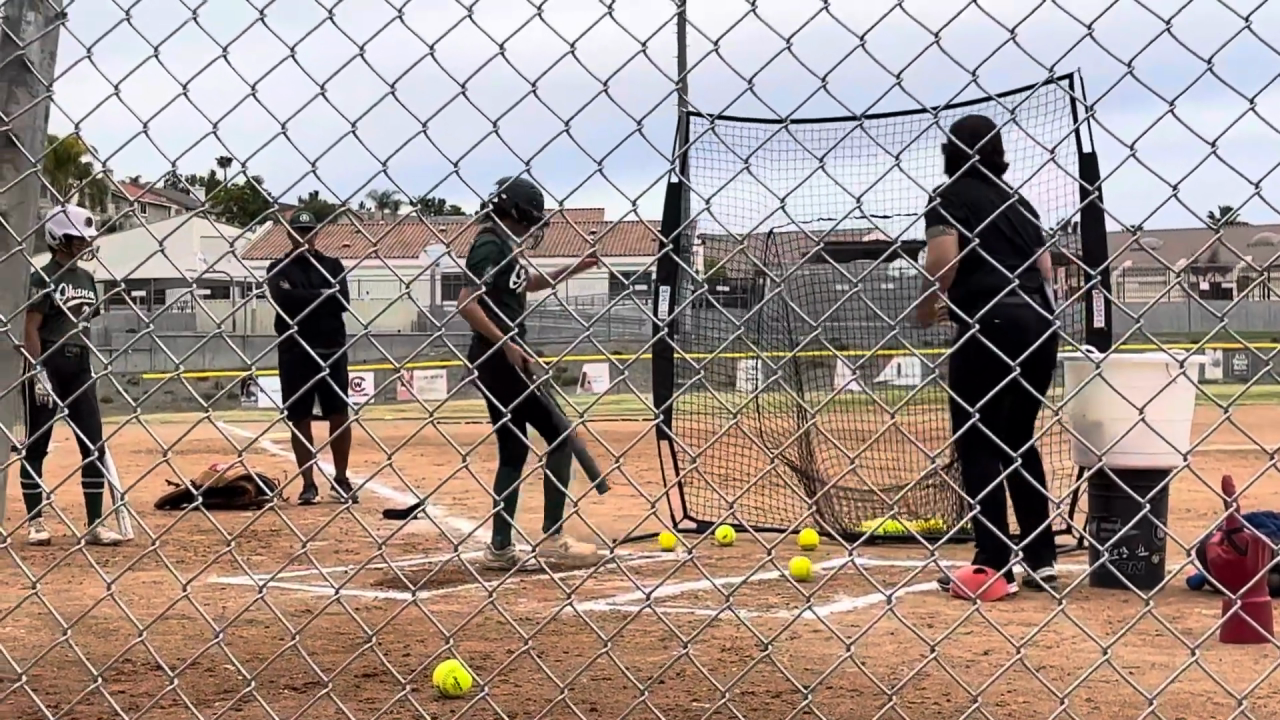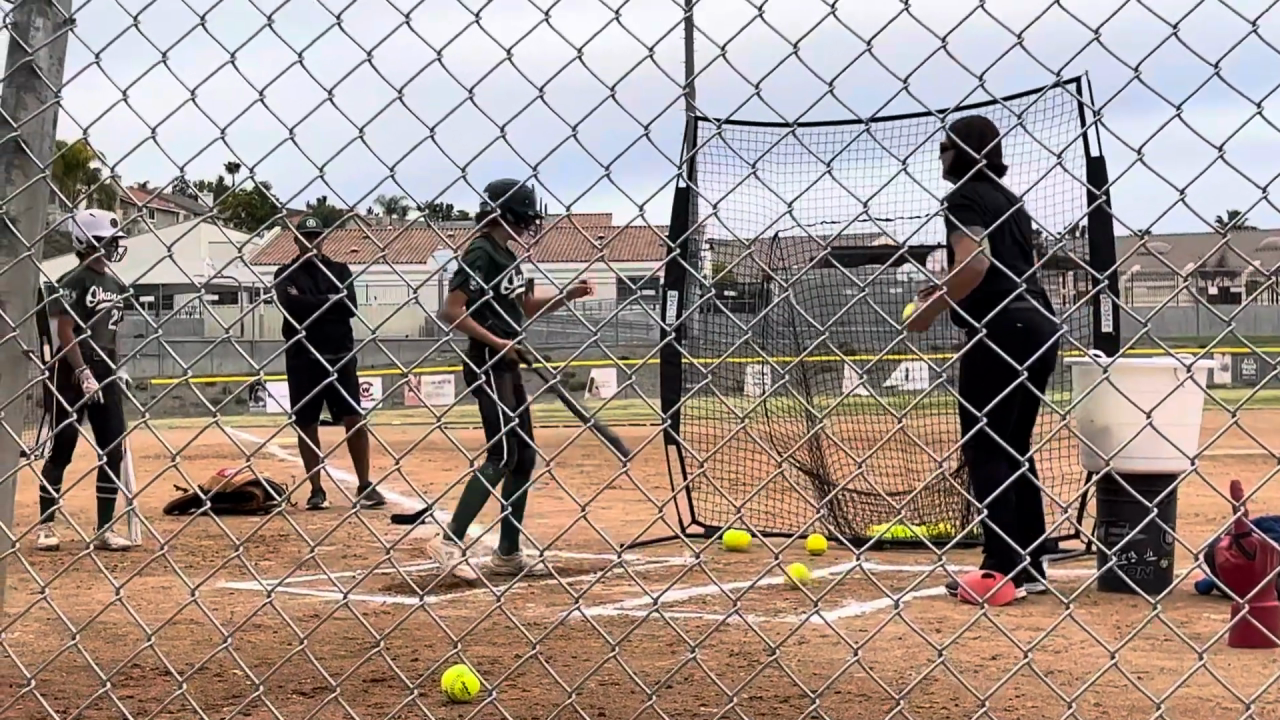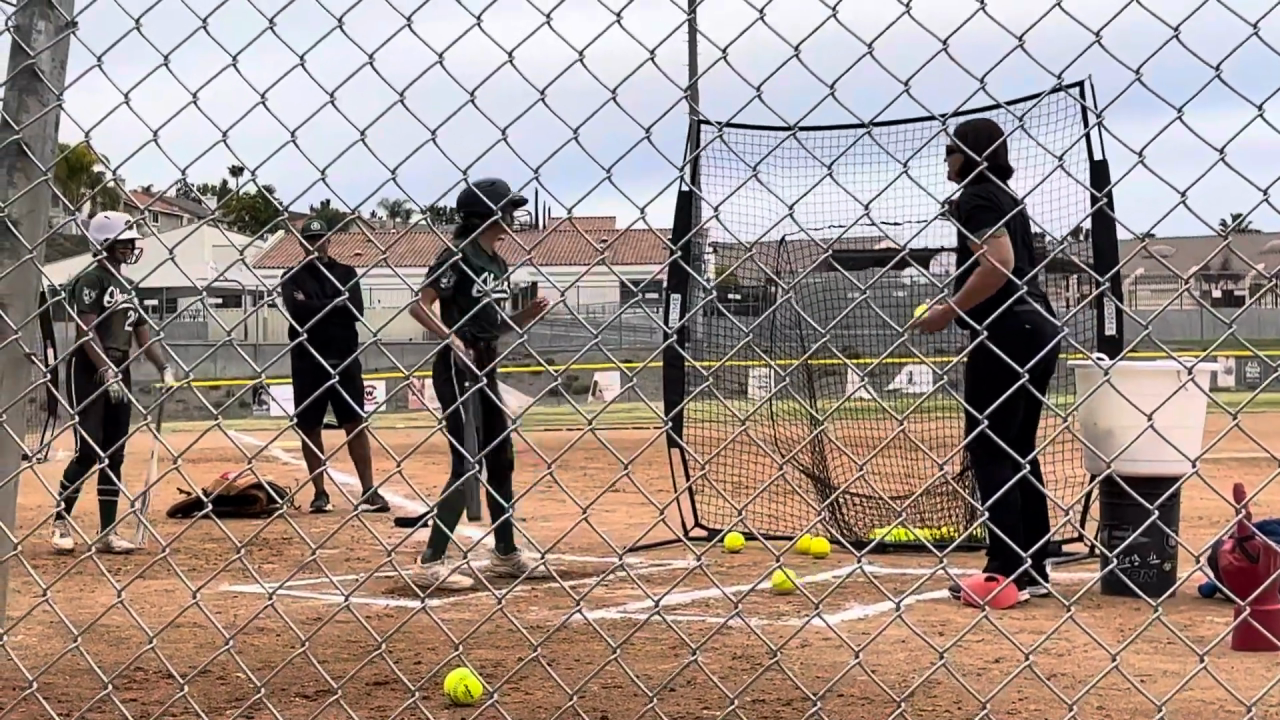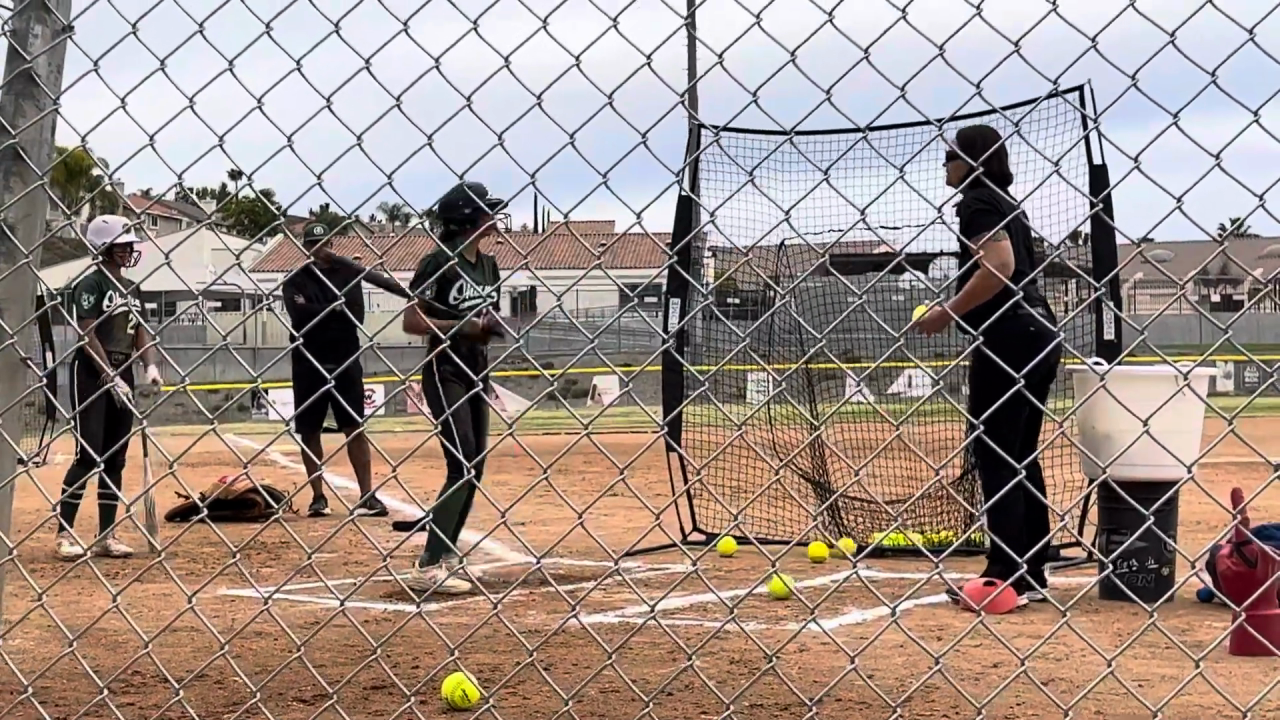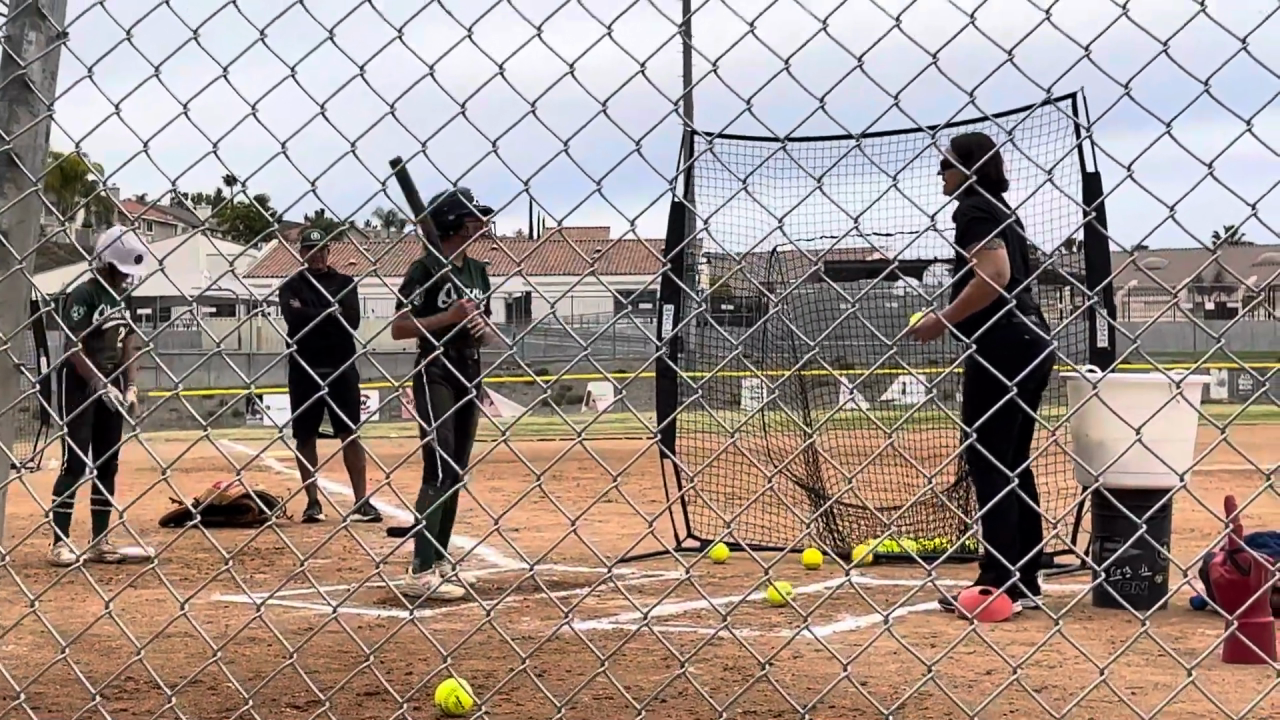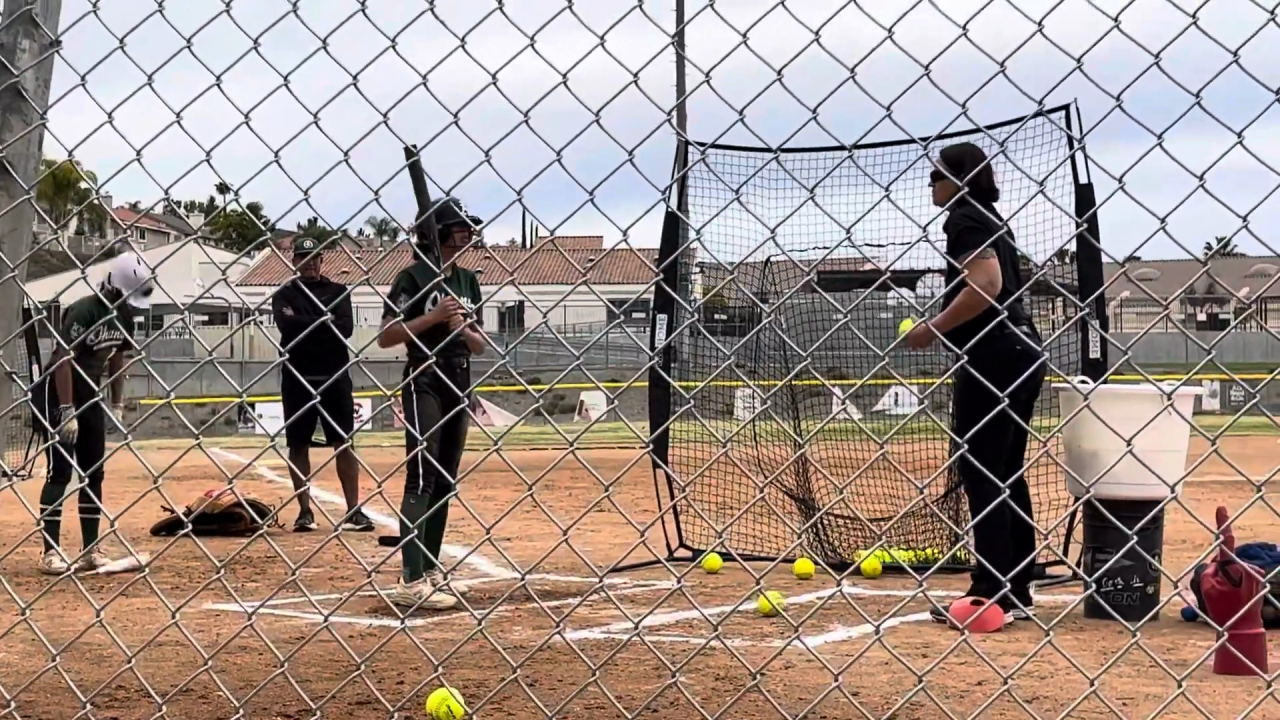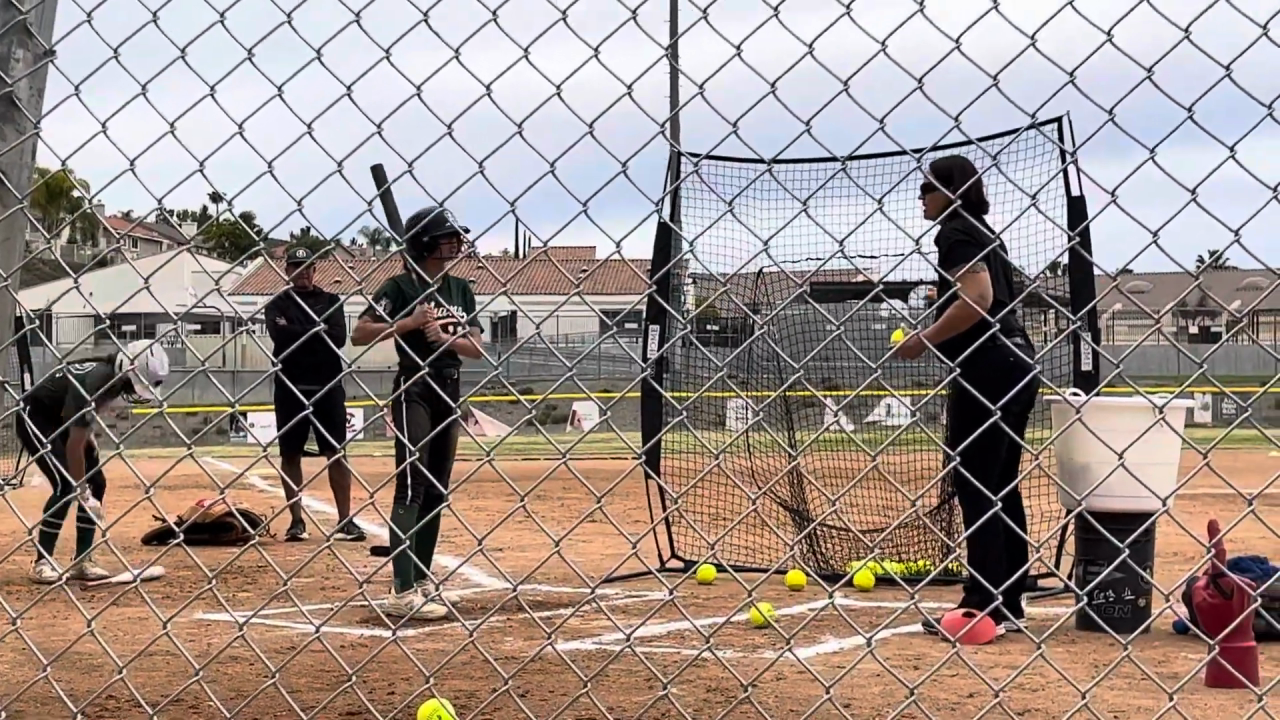
dt=0.3s
person 1, frame 1
left shoulder: (949, 195)
right shoulder: (1016, 200)
left elbow: (943, 261)
right elbow: (1045, 270)
left wrist: (927, 306)
left hip: (991, 327)
right hip: (1037, 323)
left knee: (978, 446)
right knee: (1018, 443)
left ankle: (995, 566)
right ankle: (1040, 559)
person 1, frame 2
left shoulder: (964, 196)
right shoulder: (1010, 200)
left elbow: (974, 264)
left wrist: (931, 308)
right wrist: (948, 293)
left hip: (1000, 332)
right hip: (1038, 326)
left knee: (985, 450)
right knee: (1015, 449)
left ankle: (1002, 571)
right ankle: (1029, 567)
person 1, frame 3
left shoulder: (977, 196)
right shoulder: (1005, 197)
left elbow: (1000, 265)
left wrist: (947, 310)
left hip: (1006, 332)
right hip: (1038, 329)
left knee: (990, 451)
right knee: (1019, 451)
left ankle: (1007, 573)
right ankle: (1032, 569)
person 1, frame 4
left shoulder: (977, 201)
right shoulder: (1005, 202)
left elbow: (999, 268)
left wrist: (946, 312)
left hip: (1007, 337)
right hip: (1036, 334)
left knee: (993, 454)
right knee: (1020, 455)
left ankle: (1006, 577)
right ankle: (1031, 574)
person 1, frame 5
left shoulder: (974, 209)
right shoulder: (1001, 210)
left elbow: (995, 277)
left wrist: (942, 320)
left hip: (1001, 345)
right hip: (1028, 341)
left knee: (987, 463)
right knee: (1012, 464)
left ankle: (1000, 585)
right ankle: (1023, 581)
person 1, frame 6
left shoulder: (966, 218)
right shoulder: (991, 219)
left elbow: (987, 286)
left wrist: (933, 328)
left hip: (992, 355)
right hip: (1019, 351)
left knee: (979, 472)
right knee: (1006, 474)
left ankle: (991, 595)
right ankle: (1015, 591)
person 1, frame 7
left shoulder: (956, 231)
right shoulder: (983, 232)
left elbow: (977, 298)
left wrist: (924, 339)
left hip: (987, 367)
right hip: (1014, 362)
left knee: (974, 486)
right knee: (1000, 487)
left ankle: (983, 608)
right ankle: (1007, 604)
person 2, frame 1
left shoulder: (502, 247)
right shoulder: (491, 247)
left elbow: (524, 285)
right elbow: (468, 305)
left wrist: (571, 270)
right wrist: (507, 343)
left hip: (494, 360)
right hip: (500, 358)
left knee: (515, 451)
right knee: (557, 439)
left ankle: (501, 546)
right ankle: (552, 537)
person 2, frame 2
left shoulder: (509, 256)
right shoulder: (481, 254)
left elbow: (525, 307)
right elbow: (451, 312)
left wrist: (568, 294)
right wrist: (495, 342)
left hip: (505, 365)
right hip: (487, 364)
left knee: (523, 459)
right knee: (502, 456)
left ankle: (508, 552)
right ankle: (448, 540)
person 2, frame 3
left shoulder: (498, 263)
right shoulder: (457, 255)
right elbow: (420, 306)
left wrist: (525, 315)
right wrist: (450, 338)
left hip: (485, 369)
right hip: (456, 369)
left knee: (502, 460)
right knee: (467, 465)
left ankle: (505, 553)
right ankle: (430, 563)
person 2, frame 4
left shoulder: (489, 265)
right shoulder: (438, 262)
right elbow: (410, 321)
left wrist: (493, 325)
right wrist: (456, 326)
left hip: (477, 370)
right hip: (445, 372)
left knee: (474, 469)
right knee: (462, 468)
left ankle: (446, 554)
right ankle: (427, 566)
person 2, frame 5
left shoulder: (478, 271)
right shoulder: (425, 268)
right elbow: (398, 329)
left wrist: (480, 326)
right wrist: (450, 315)
left hip: (469, 374)
right hip: (435, 374)
left knee: (456, 473)
right knee: (436, 472)
left ankle: (439, 562)
right ankle: (420, 573)
person 2, frame 6
left shoulder: (468, 280)
right shoulder: (413, 277)
left elbow: (480, 345)
right elbow: (385, 337)
left wrist: (465, 329)
right wrist: (434, 316)
left hip: (459, 383)
right hip: (423, 383)
left knee: (445, 482)
right knee: (421, 481)
left ankle: (430, 570)
right ankle: (410, 582)
person 2, frame 7
left shoulder: (460, 288)
right shoulder: (401, 286)
left elbow: (478, 348)
right elbow: (359, 334)
left wrist: (445, 337)
right wrist: (409, 322)
left hip: (448, 392)
right hip: (414, 391)
left knee: (436, 491)
right knee: (411, 489)
left ankle: (421, 580)
right ankle: (401, 592)
person 3, frame 1
left shoulder: (87, 278)
right shoulder: (44, 278)
right elbow: (30, 330)
right wrist: (39, 373)
left hip: (80, 367)
right hip: (48, 367)
left knee: (95, 446)
right knee: (36, 447)
left ankle: (95, 524)
right ankle: (35, 522)
person 3, frame 2
left shoulder: (114, 283)
right shoulder: (73, 280)
right elbow: (65, 332)
left wrist: (119, 370)
right wrist: (84, 374)
left hip: (105, 373)
right hip: (74, 373)
left knee: (113, 452)
right knee: (61, 451)
left ankle: (105, 530)
right ankle: (46, 525)
person 3, frame 3
left shoulder: (129, 286)
right shoulder: (90, 279)
left elbow: (142, 334)
right elbow: (86, 332)
left wrist: (164, 368)
right wrist: (106, 373)
left hip: (120, 373)
right hip: (89, 372)
left knee: (113, 455)
right knee: (88, 451)
left ankle: (106, 532)
right ankle: (61, 523)
person 3, frame 4
left shoulder: (131, 288)
right shoulder: (90, 284)
left elbow: (141, 335)
right elbow: (88, 337)
left wrist: (151, 366)
right wrist: (110, 377)
left hip: (122, 377)
right hip: (91, 375)
left knee: (114, 459)
right knee: (87, 455)
left ankle: (105, 537)
right ankle: (65, 533)
person 3, frame 5
left shoulder: (122, 297)
right shoulder: (83, 294)
right elbow: (72, 348)
left wrist: (130, 387)
right wrist: (100, 385)
left hip: (108, 388)
right hip: (79, 385)
left knee: (107, 465)
right knee: (75, 463)
left ankle: (99, 541)
right ankle: (59, 543)
person 3, frame 6
left shoulder: (124, 316)
right shoulder: (83, 311)
right elbow: (62, 362)
left wrist: (117, 404)
right wrist: (66, 412)
left hip: (90, 397)
right hip: (57, 395)
left knee: (93, 473)
right knee: (60, 471)
left ankle: (91, 550)
right ankle: (50, 552)
person 3, frame 7
left shoulder: (116, 374)
right shoulder: (90, 383)
right elbow: (75, 443)
left wrist: (88, 434)
right wrist: (83, 492)
left hip: (58, 420)
right hip: (34, 419)
left knee: (96, 485)
right knee: (66, 487)
left ankle: (82, 561)
right ankle: (42, 561)
person 4, frame 1
left shoulder: (332, 265)
right shoulder: (279, 268)
left elbow: (343, 302)
right elbow: (283, 299)
left wrist: (303, 301)
right wrist: (321, 296)
left hip: (331, 349)
right hip: (296, 352)
left knee: (340, 416)
right knee: (299, 419)
left ankle: (340, 480)
right ankle: (308, 484)
person 4, frame 2
left shoulder: (340, 270)
right shoulder: (287, 274)
left elbow: (350, 307)
right elbow: (292, 305)
left wrist: (312, 305)
right wrist: (330, 301)
left hip: (340, 355)
right hip: (303, 358)
left knee: (354, 420)
right knee: (307, 425)
left ankle: (364, 486)
right ankle: (316, 490)
person 4, frame 3
left shoulder: (346, 273)
right shoulder: (293, 277)
left elbow: (356, 311)
right elbow: (298, 310)
left wrist: (318, 311)
right wrist: (335, 305)
left hip: (344, 359)
right hip: (308, 361)
left knee: (356, 424)
right knee: (310, 428)
left ankle: (368, 492)
right ankle: (320, 493)
person 4, frame 4
left shoulder: (349, 276)
right shoulder: (294, 281)
left elbow: (357, 315)
right elbow: (299, 314)
left wrist: (317, 313)
right wrist: (336, 310)
left hip: (345, 363)
right hip: (309, 364)
left knee: (356, 429)
right knee: (309, 432)
left ankle: (367, 496)
right ankle: (318, 496)
person 4, frame 5
left shoulder: (345, 283)
right shoulder: (291, 286)
left elbow: (352, 320)
right elbow: (295, 318)
left wrist: (313, 319)
right wrist: (332, 315)
left hip: (341, 368)
right hip: (305, 370)
left knee: (351, 435)
right knee: (305, 437)
left ankle: (361, 502)
right ankle: (313, 502)
person 4, frame 6
left shoulder: (338, 291)
right shoulder: (284, 294)
left elbow: (345, 328)
right elbow: (288, 326)
left wrist: (306, 325)
right wrist: (325, 322)
left hip: (334, 376)
right hip: (298, 378)
left knee: (344, 443)
right knee: (298, 445)
left ankle: (353, 511)
right ankle: (305, 511)
person 4, frame 7
left shoulder: (331, 301)
right shoulder: (277, 304)
left elbow: (339, 338)
right elbow: (280, 335)
left wrist: (299, 336)
right wrist: (318, 332)
left hip: (327, 386)
right hip: (291, 388)
left knee: (336, 454)
right knee: (290, 455)
left ankle: (345, 521)
right ankle: (296, 521)
